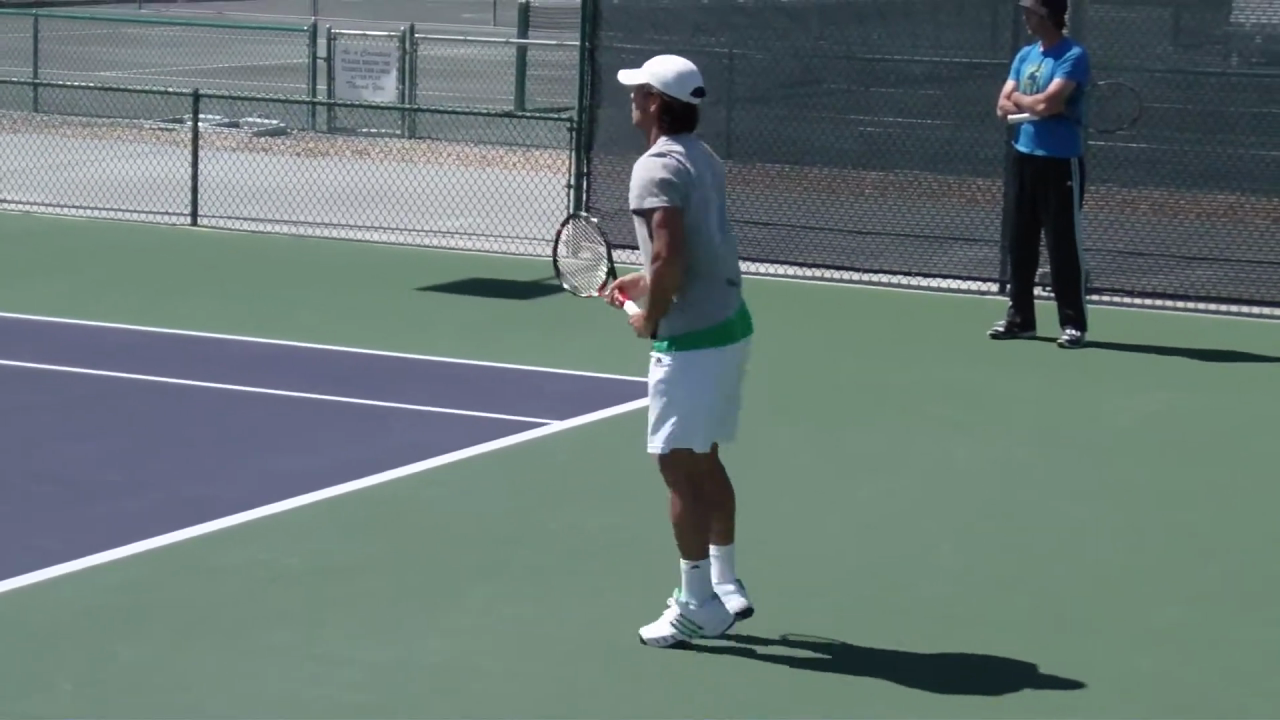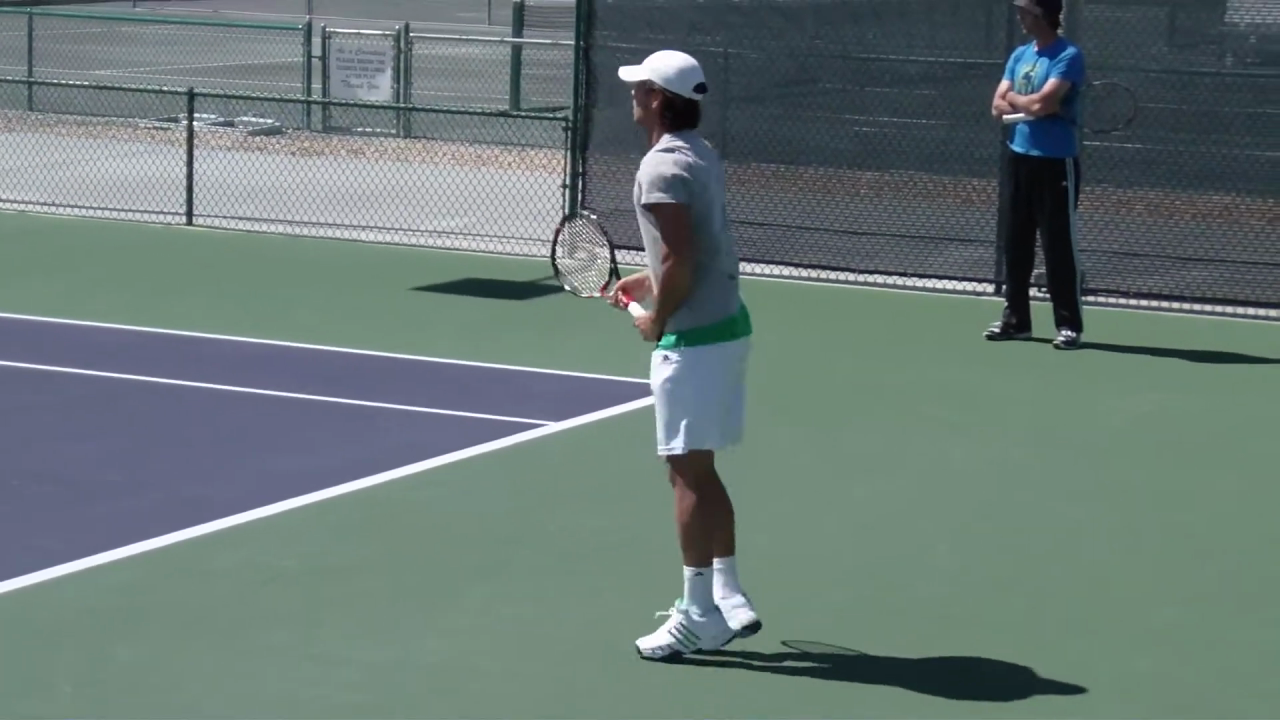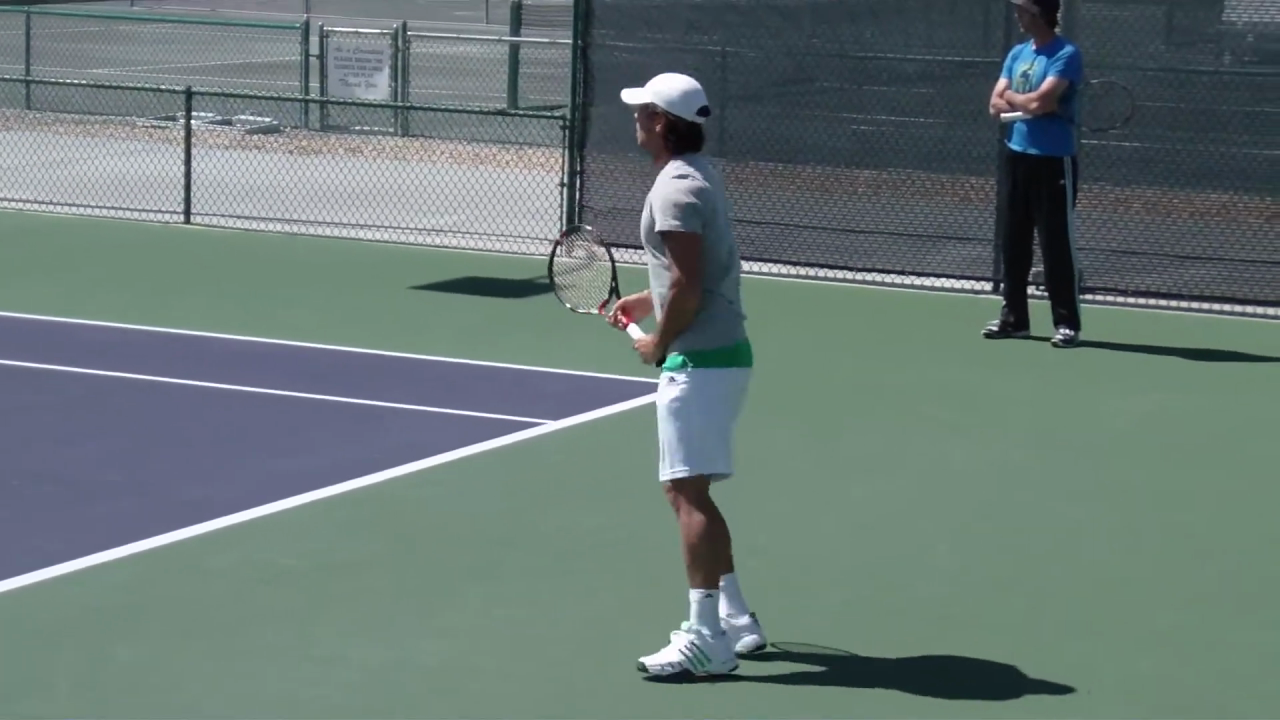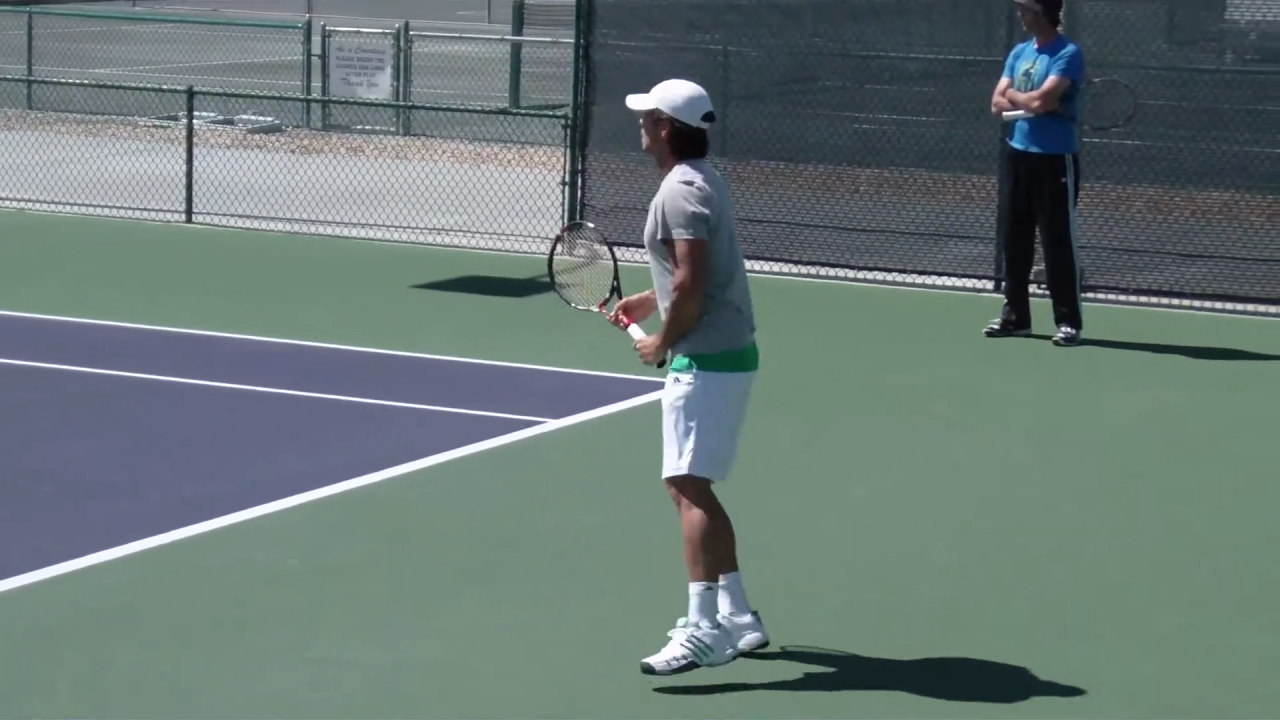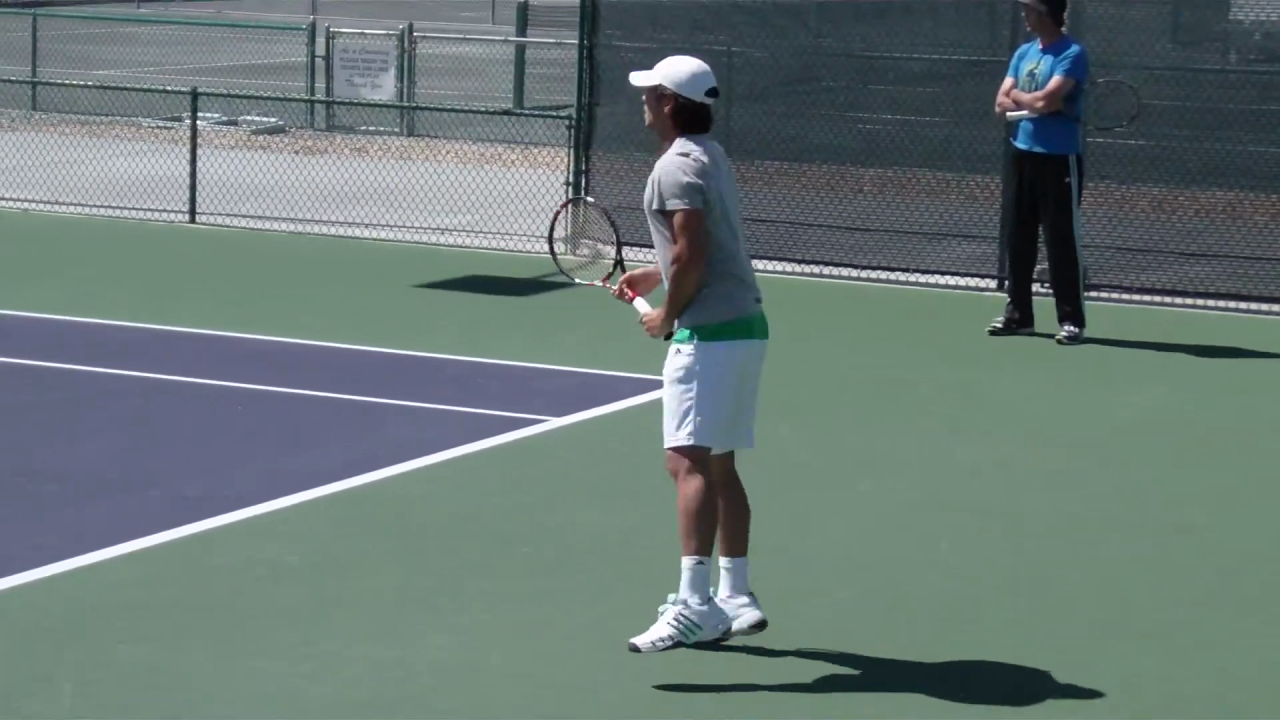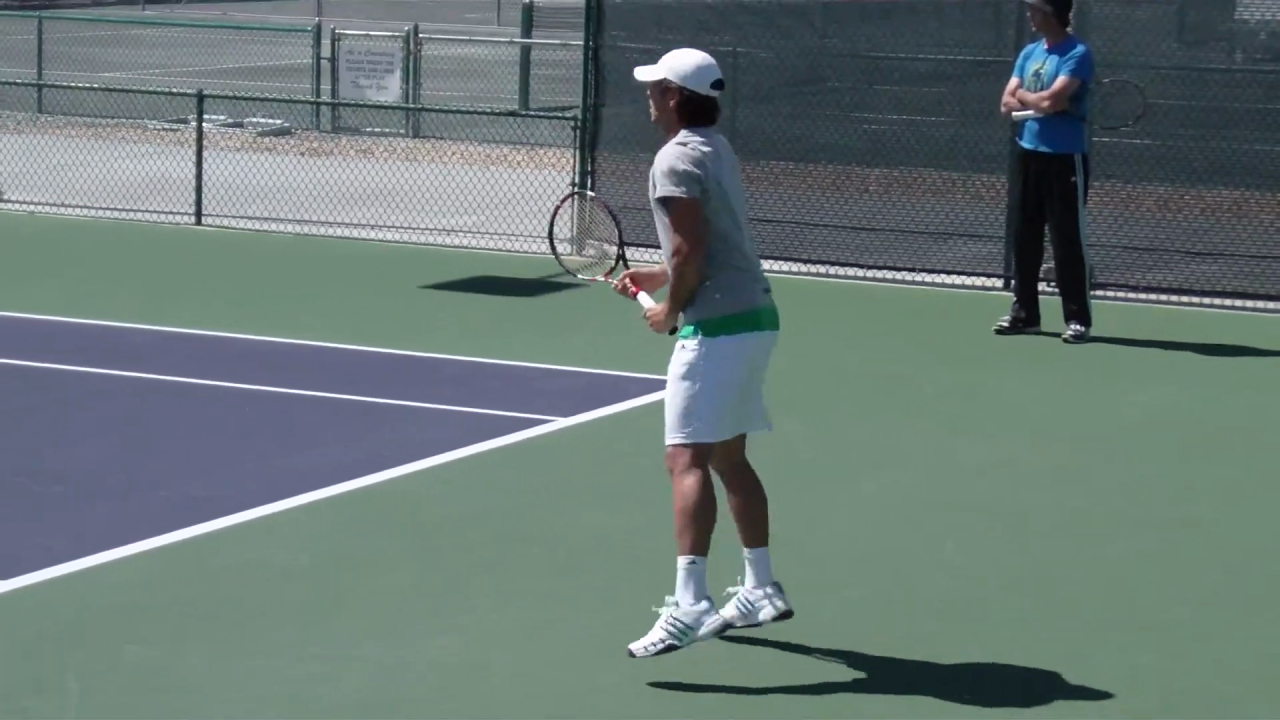
dt=0.1s
person 1, frame 1
left shoulder: (657, 166)
right shoulder: (702, 159)
left elbow: (668, 258)
left wrist: (648, 317)
right wrist: (640, 283)
left hip: (691, 336)
right hip: (730, 325)
left knee: (678, 464)
right knee: (704, 457)
left ankle: (698, 604)
right ankle: (725, 585)
person 1, frame 2
left shoulder: (664, 163)
right shoulder: (696, 154)
left elbow: (679, 257)
left wrist: (655, 318)
right wrist: (642, 282)
left hip: (694, 337)
right hip: (725, 327)
left knee: (687, 469)
right knee: (695, 468)
left ankle: (697, 615)
right ankle: (728, 600)
person 1, frame 3
left shoulder: (674, 187)
right shoulder: (699, 176)
left elbow: (688, 284)
left wrist: (659, 341)
right wrist: (642, 301)
left hip: (699, 358)
right hip: (726, 352)
left knee: (686, 491)
right knee: (692, 490)
left ankle: (706, 635)
right ankle: (734, 619)
person 1, frame 4
left shoulder: (680, 190)
right shoulder: (704, 181)
left elbow: (692, 285)
left wrist: (661, 342)
right wrist: (643, 302)
left hip: (706, 361)
right hip: (733, 355)
left knee: (688, 489)
right knee: (699, 489)
left ankle: (704, 627)
right ankle: (736, 615)
person 1, frame 5
left shoulder: (677, 164)
right shoulder: (707, 156)
left elbow: (690, 257)
left wrist: (666, 315)
right wrist: (646, 276)
left hip: (711, 333)
right hip: (742, 328)
left knee: (687, 462)
right knee: (718, 465)
left ankle: (695, 605)
right ankle: (736, 598)
person 1, frame 6
left shoulder: (676, 157)
right shoulder: (714, 150)
left elbow: (686, 249)
left wrist: (668, 307)
right wrist: (652, 278)
left hip: (717, 327)
right hip: (753, 318)
left knee: (687, 460)
right knee: (727, 454)
left ankle: (689, 605)
right ankle: (761, 590)
person 2, frame 1
left shoulder: (1073, 56)
right shoulder: (1024, 55)
left elbow: (1045, 103)
right elbow: (1004, 106)
left wrist: (1020, 98)
right wrist: (1035, 106)
left hip: (1060, 162)
right hip: (1024, 157)
left knee: (1064, 245)
right knee: (1020, 242)
left ankle: (1073, 323)
right ankle: (1020, 317)
person 2, frame 2
left shoulder: (1068, 56)
right shoulder: (1019, 55)
left elbow: (1039, 103)
right elbow: (998, 106)
left wrist: (1014, 98)
right wrist: (1029, 106)
left hip: (1055, 162)
right hip: (1019, 158)
left knee: (1059, 246)
right knee: (1015, 242)
left ankle: (1069, 324)
right ankle: (1015, 318)
person 2, frame 3
left shoulder: (1066, 55)
right shoulder: (1016, 53)
left elbow: (1038, 101)
right elbow: (995, 105)
left wrist: (1012, 96)
right wrist: (1026, 104)
left hip: (1053, 161)
right hip: (1016, 156)
left knee: (1057, 244)
right knee: (1012, 240)
left ankle: (1067, 322)
right ankle: (1013, 316)
person 2, frame 4
left shoulder: (1068, 53)
right shoulder: (1019, 52)
left elbow: (1040, 100)
right elbow: (997, 103)
left wrist: (1014, 94)
right wrist: (1031, 103)
left hip: (1055, 159)
right hip: (1018, 154)
left knee: (1059, 242)
right knee: (1014, 238)
left ankle: (1068, 320)
right ankle: (1015, 314)
person 2, frame 5
left shoulder: (1072, 54)
right shoulder: (1023, 52)
left elbow: (1045, 100)
right elbow: (1002, 103)
left wrist: (1018, 95)
right wrist: (1034, 103)
left hip: (1058, 159)
right hip: (1022, 154)
left knee: (1062, 241)
right knee: (1018, 237)
left ankle: (1071, 319)
right ankle: (1018, 313)
person 2, frame 6
left shoulder: (1077, 54)
right shoulder: (1028, 53)
left elbow: (1050, 100)
right elbow: (1007, 103)
left wrist: (1024, 96)
right wrist: (1040, 104)
left hip: (1064, 159)
right hip: (1028, 154)
left knee: (1068, 241)
right knee: (1023, 237)
left ankle: (1078, 318)
right ankle: (1024, 312)
